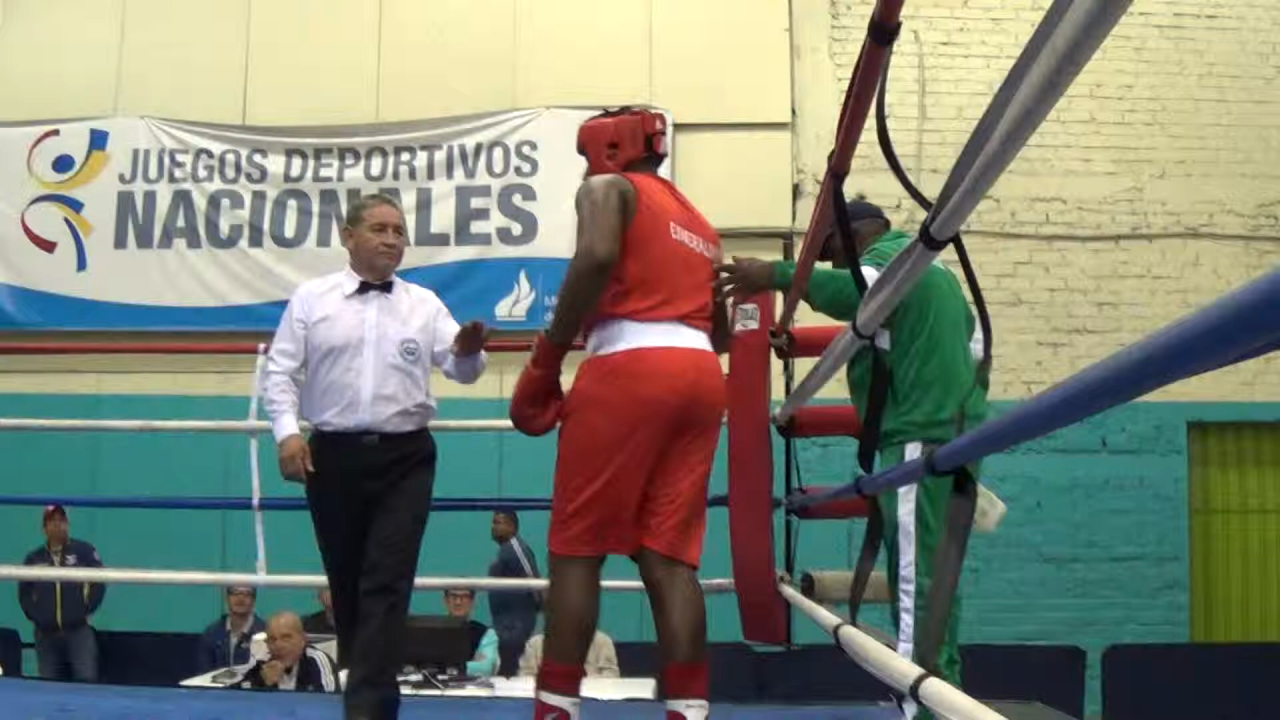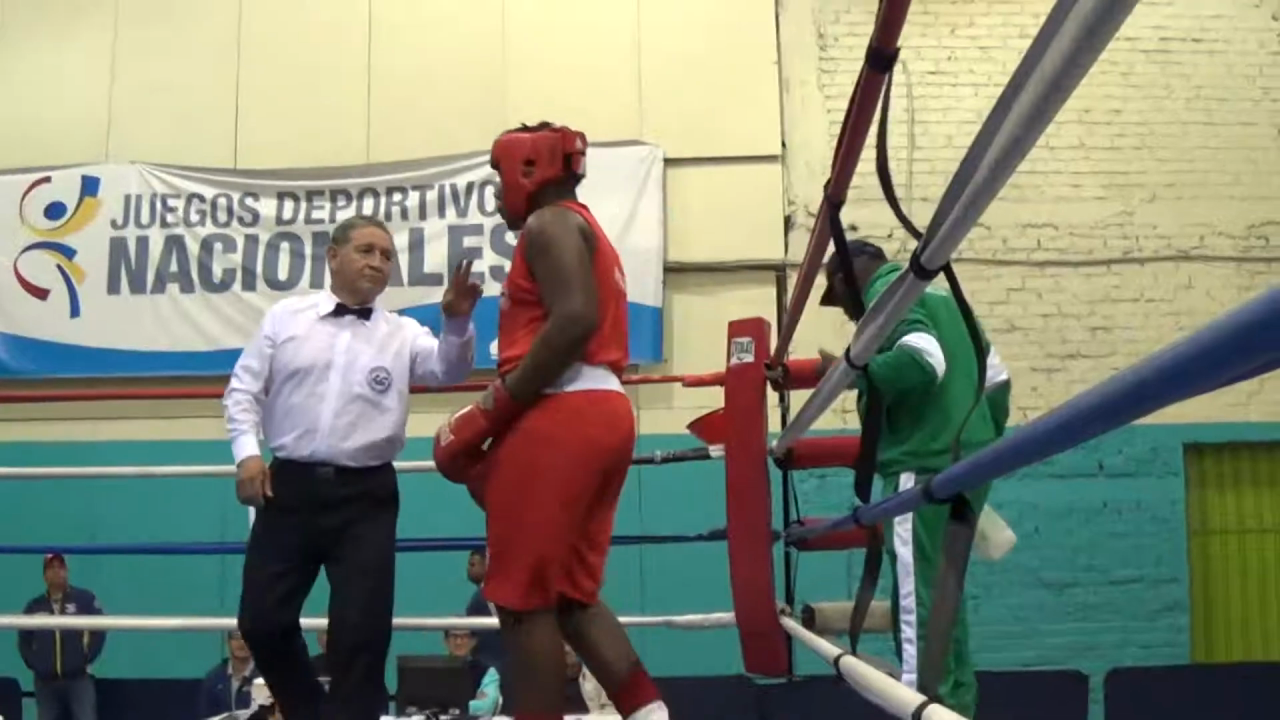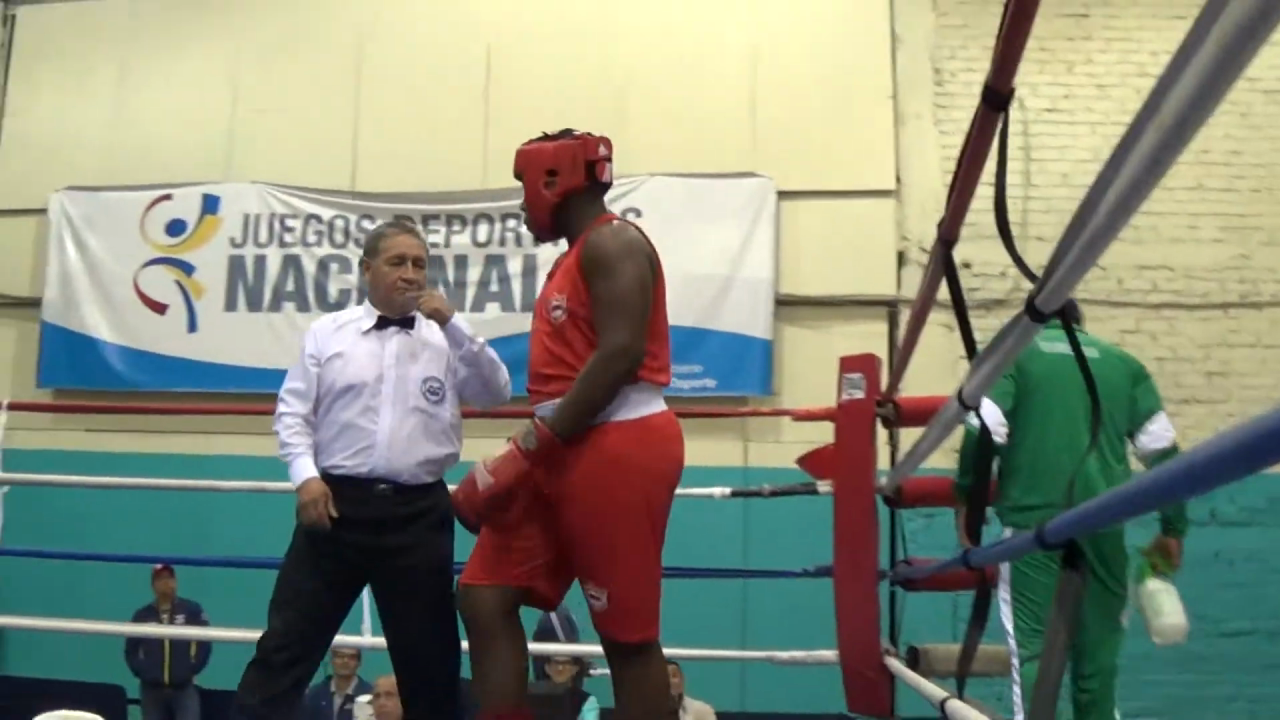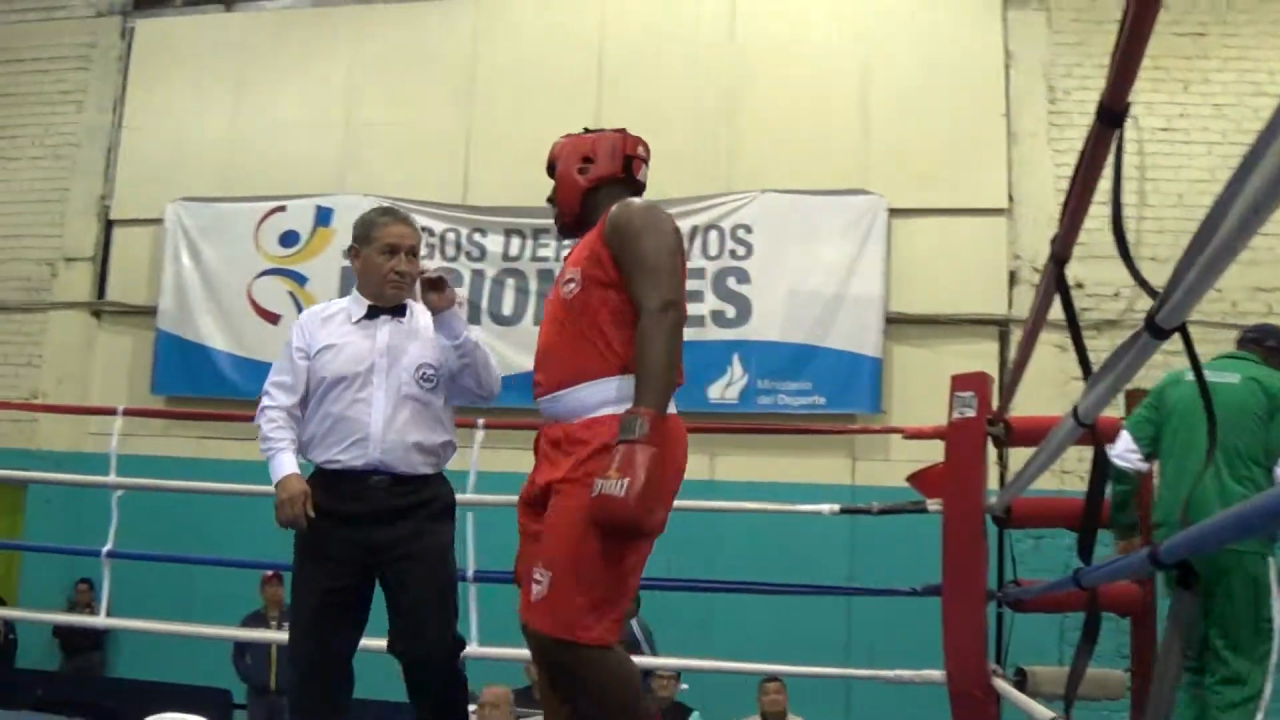
dt=0.4s
person 1, frame 1
left shoulder: (608, 188)
right shoulder: (695, 219)
left elbow: (596, 258)
right elbow: (718, 326)
left wrist: (546, 352)
left hip: (630, 371)
right hip: (698, 373)
left knee: (575, 551)
right knee: (667, 557)
person 1, frame 2
left shoulder: (550, 225)
right shoulder: (580, 232)
left elbow: (574, 322)
left wrist: (492, 405)
right wrist: (509, 421)
left hip: (557, 418)
right hip: (594, 415)
left knee: (520, 600)
right knee: (571, 598)
person 1, frame 3
left shoulder: (612, 244)
right shoulder: (578, 257)
left elbow: (619, 355)
left wrist: (527, 449)
right wrist: (527, 452)
left hip: (617, 446)
right hip: (565, 450)
left knee: (626, 634)
right knee: (483, 599)
person 1, frame 4
left shoulder: (633, 218)
right shoulder: (594, 247)
left elbow: (663, 313)
left wrist: (640, 436)
right wrist: (542, 487)
left hip: (616, 440)
right hip: (574, 447)
left knee: (563, 628)
right knee: (574, 633)
person 2, frame 1
left shoulder: (424, 304)
right shoulder: (311, 298)
left elbow: (461, 370)
right elbow: (280, 371)
left wrist: (469, 350)
right wrist: (287, 429)
left hip: (403, 458)
right hip: (333, 457)
left knee: (385, 584)
right knee: (348, 588)
person 2, frame 2
left shoulder: (402, 334)
right shoulder: (284, 316)
left elbow: (449, 369)
right elbow: (244, 389)
left wrist: (458, 322)
right wrist: (247, 451)
left hip: (365, 495)
right hip: (289, 488)
left knee: (361, 630)
right knee: (261, 620)
person 2, frame 3
left shoulder: (443, 339)
right shoulder: (327, 333)
left elbow: (496, 393)
right elbow: (292, 412)
left wrist: (454, 326)
right wrist: (305, 473)
left hip: (417, 512)
right hip: (336, 505)
left knee: (428, 653)
right knee: (288, 643)
person 2, frame 4
left shoulder: (437, 329)
right shoulder: (314, 324)
left elbow: (484, 389)
right elbow: (277, 406)
left wrist: (449, 317)
right wrist: (284, 469)
left hip: (418, 504)
right hip: (334, 501)
left knee: (430, 644)
right knee: (319, 648)
person 3, frame 1
left shoulder: (888, 253)
right shoulder: (933, 266)
left elbow: (856, 293)
right elbow: (975, 351)
left wrist: (777, 274)
left hip: (922, 439)
right hip: (952, 436)
left knee: (918, 576)
right knee: (929, 573)
person 3, frame 2
left shoulder: (887, 291)
right shoulder: (943, 294)
left elbow: (921, 363)
right elbow: (996, 379)
right wrist: (985, 449)
left hip: (925, 468)
right hip: (966, 463)
left knee: (920, 601)
person 3, frame 3
left shoulder: (1014, 352)
right shoulder: (1122, 362)
left elbow: (984, 427)
right elbow: (1161, 448)
left wrist: (965, 496)
right wrist: (1173, 527)
left hip: (1033, 519)
left knee: (1031, 646)
right knee: (1098, 644)
person 3, frame 4
left shoulder: (1176, 383)
left elbow: (1123, 457)
left wrist: (1125, 527)
left hip: (1174, 539)
right hip: (1239, 543)
left knee: (1197, 662)
right knee: (1240, 668)
